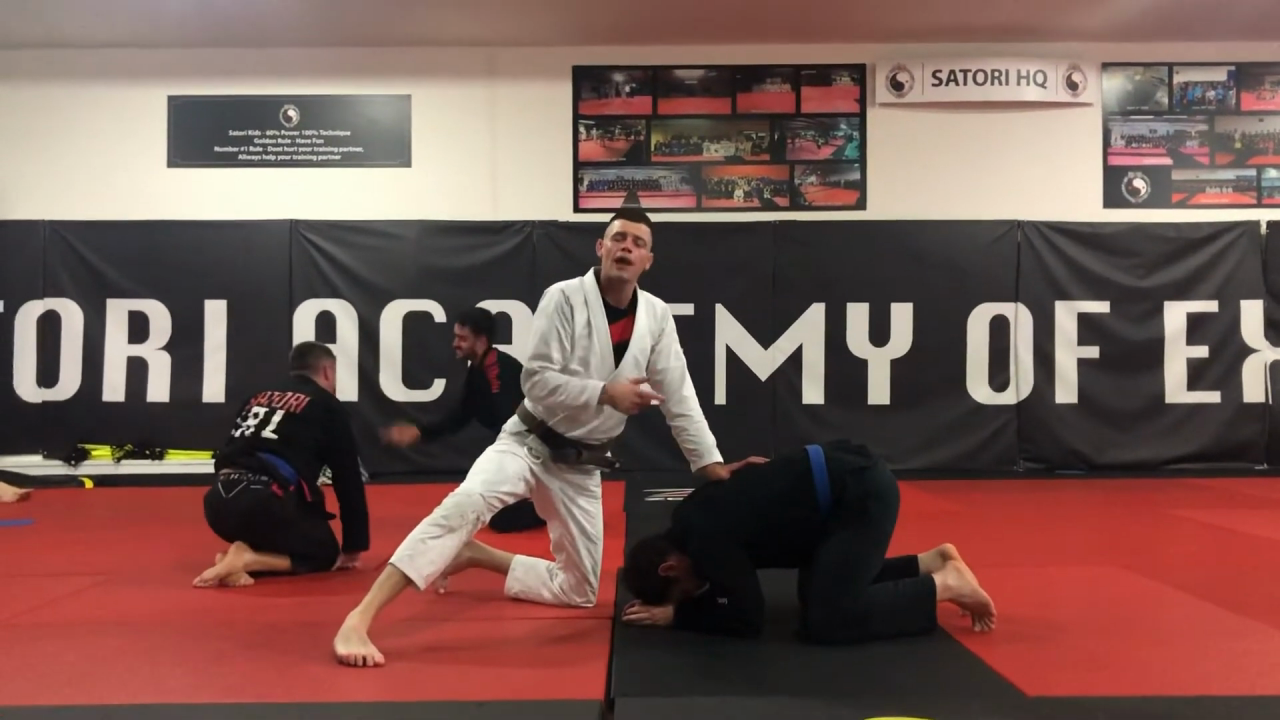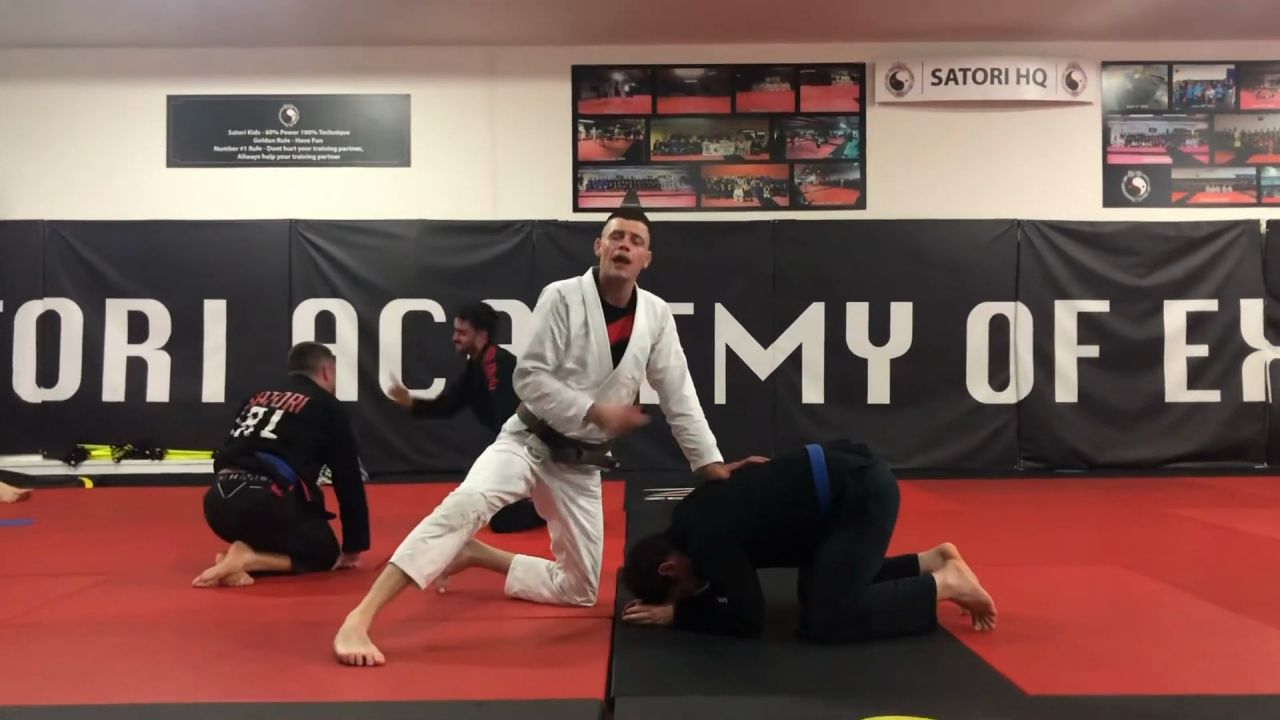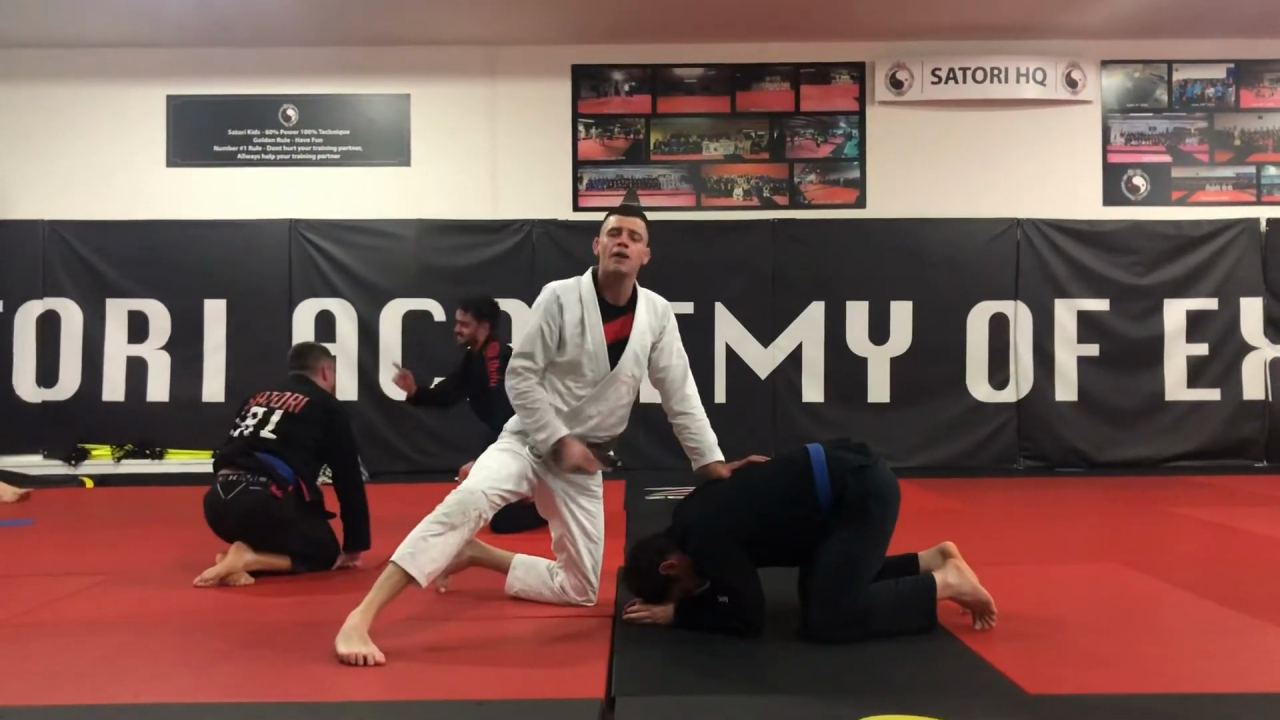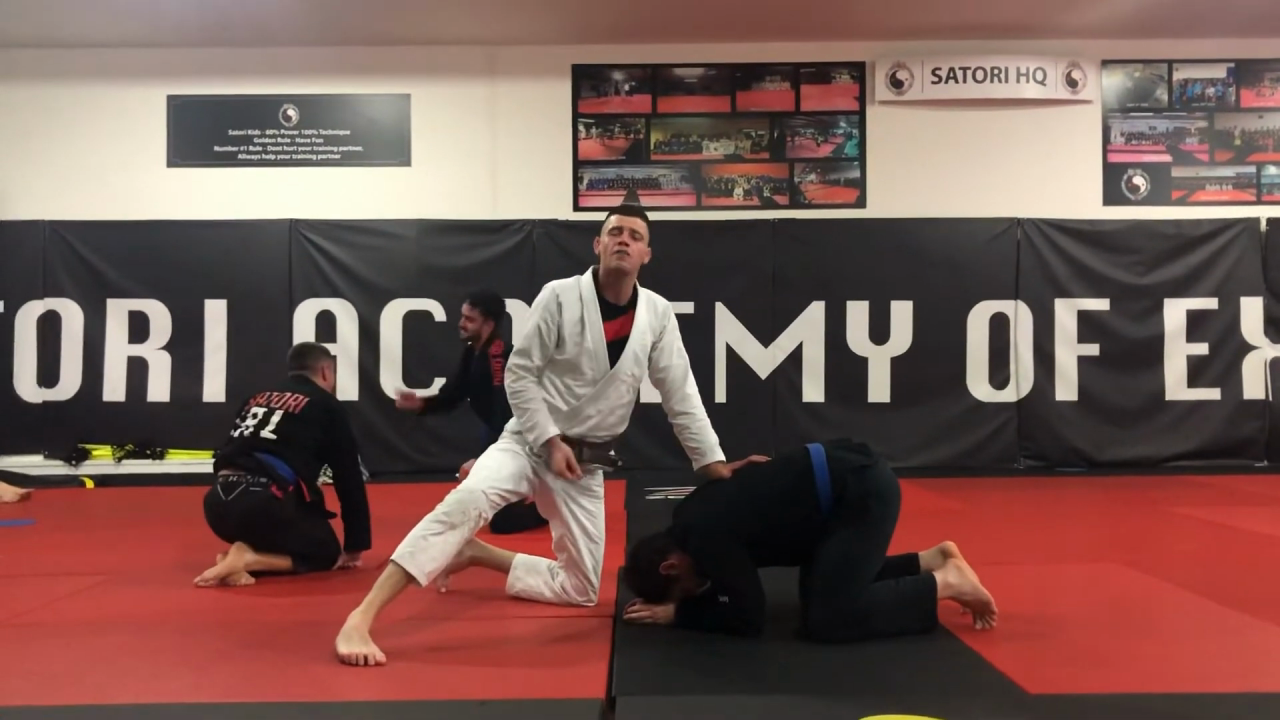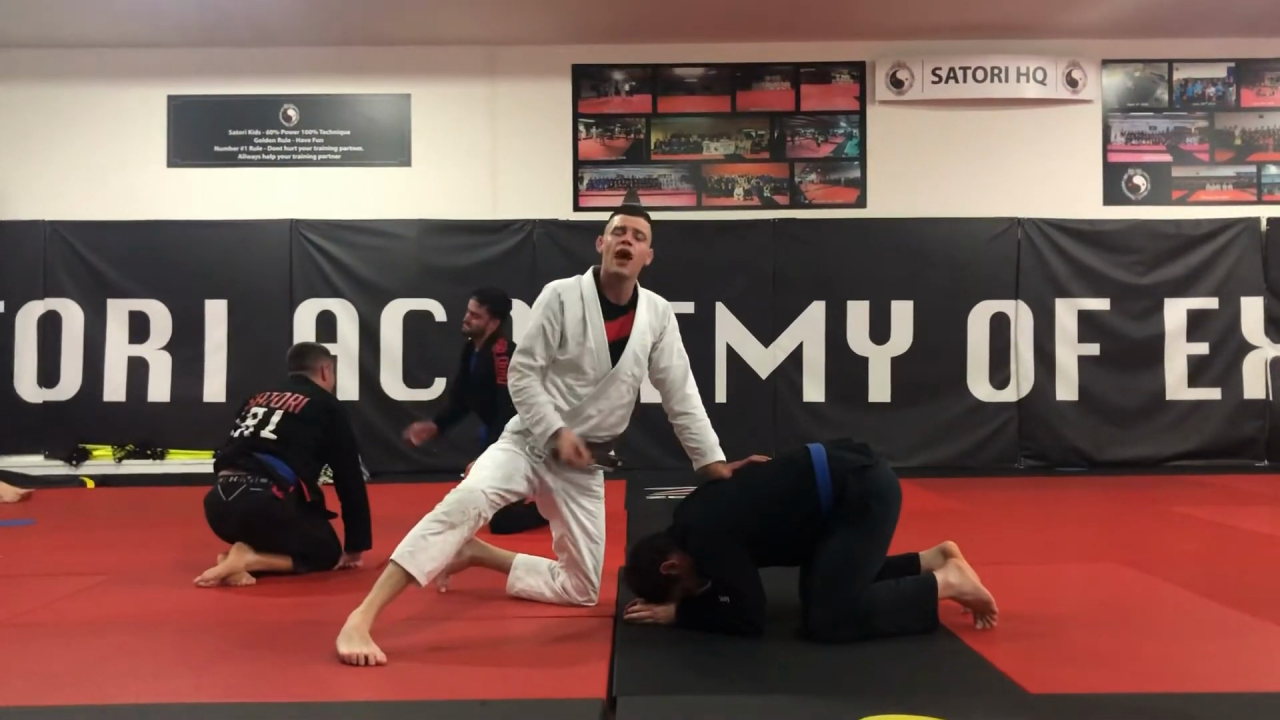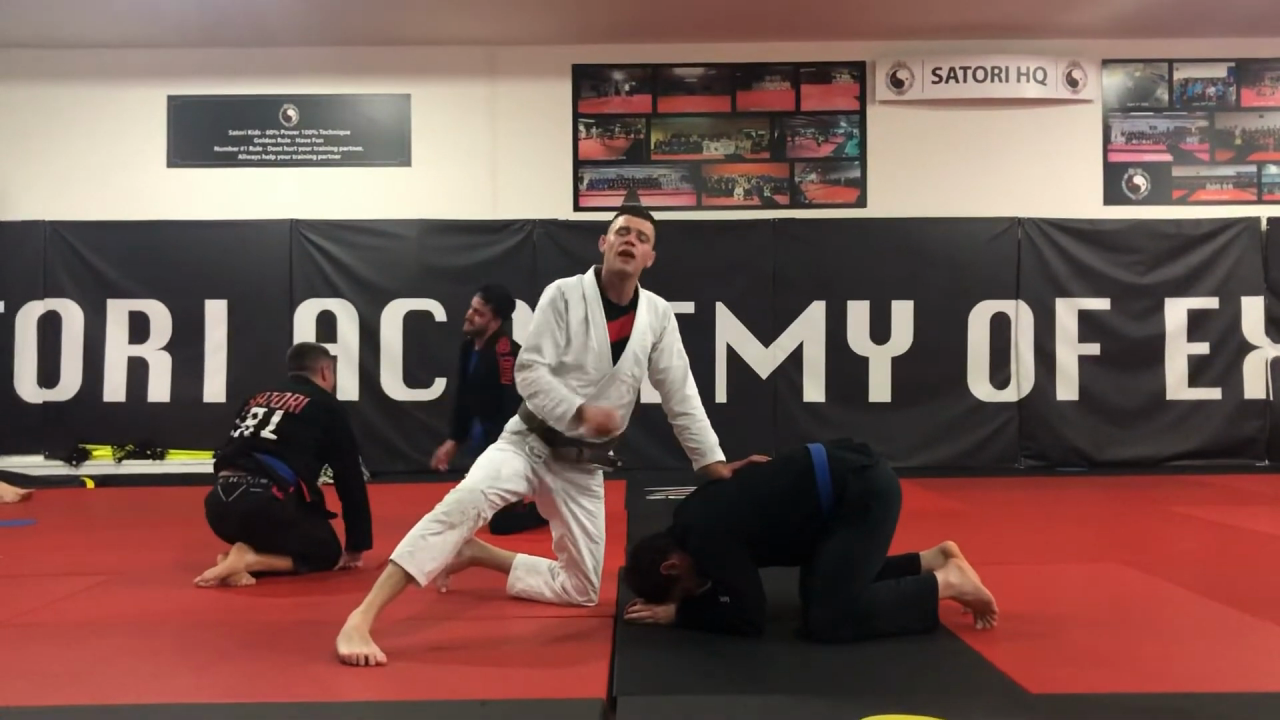
dt=0.1s
person 1, frame 1
left shoulder: (657, 315)
right shoulder: (564, 297)
left elbow: (679, 397)
right elbow: (537, 382)
left wrist: (713, 464)
right wrist: (606, 393)
left hip: (581, 463)
right hip: (531, 441)
left knee: (580, 591)
right knee: (465, 504)
left ankle: (471, 555)
right ankle: (359, 619)
person 1, frame 2
left shoulder: (656, 314)
right shoulder: (563, 297)
left elbow: (679, 396)
right elbow: (530, 379)
left wrist: (713, 465)
right wrist: (593, 411)
left hip: (582, 463)
right hip: (531, 442)
left knee: (580, 591)
right knee: (467, 504)
left ankle: (472, 555)
right ankle: (359, 620)
person 1, frame 3
left shoulder: (657, 313)
right shoulder: (560, 297)
left elbow: (681, 395)
right elbow: (520, 377)
left wrist: (714, 464)
right wrist: (559, 441)
left hip: (584, 463)
right hip: (531, 442)
left knee: (580, 590)
right knee: (467, 502)
left ankle: (472, 554)
right ankle: (360, 619)
person 1, frame 4
left shoulder: (658, 313)
right shoulder: (560, 296)
left elbow: (681, 395)
right elbow: (519, 375)
left wrist: (715, 463)
right wrist: (550, 441)
left hip: (586, 461)
right hip: (531, 442)
left knee: (581, 590)
right knee: (467, 502)
left ankle: (473, 554)
right ankle: (361, 619)
person 1, frame 5
left shoulder: (658, 313)
right shoulder: (562, 296)
left elbow: (681, 395)
right elbow: (522, 374)
left wrist: (715, 463)
right wrist: (557, 433)
left hip: (585, 461)
right hip: (532, 441)
left knee: (581, 590)
right knee: (467, 501)
left ankle: (473, 554)
right ankle: (362, 619)
person 1, frame 6
left shoulder: (658, 314)
right shoulder: (565, 295)
left elbow: (681, 396)
right elbow: (529, 373)
left wrist: (716, 464)
right wrist: (580, 410)
left hip: (583, 464)
right hip: (532, 440)
left knee: (581, 590)
right knee: (466, 501)
left ankle: (474, 553)
right ankle: (361, 619)
person 2, frame 1
left shoulder: (704, 538)
right shoulder: (692, 521)
left elbow: (748, 618)
right elbow: (732, 590)
left wrist: (674, 613)
right wrist: (669, 601)
left hip: (862, 492)
right hip: (849, 480)
left knee: (825, 621)
right knee: (819, 591)
left ankle: (944, 585)
right ankle: (933, 562)
person 2, frame 2
left shoulder: (704, 537)
right shoulder: (690, 520)
left elbow: (747, 618)
right elbow: (732, 588)
left wrist: (673, 612)
right wrist: (669, 600)
left hip: (862, 492)
right hip: (848, 479)
left knee: (825, 619)
right knee: (817, 590)
left ankle: (944, 584)
right ankle: (933, 560)
person 2, frame 3
left shoulder: (705, 537)
right shoulder: (691, 520)
left elbow: (748, 617)
right elbow: (733, 588)
left wrist: (674, 611)
right wrist: (669, 599)
left hip: (862, 491)
right hip: (849, 478)
left knee: (825, 619)
right knee: (819, 589)
left ankle: (944, 583)
right ankle: (934, 559)
person 2, frame 4
left shoulder: (705, 536)
right shoulder: (691, 519)
left elbow: (749, 617)
right elbow: (731, 586)
left wrist: (674, 610)
right wrist: (670, 599)
left hip: (863, 491)
right hip: (849, 478)
left knee: (825, 619)
right knee: (819, 589)
left ankle: (944, 582)
right ankle: (933, 559)
person 2, frame 5
left shoulder: (706, 536)
right shoulder: (692, 520)
left elbow: (750, 618)
right elbow: (731, 588)
left wrist: (676, 611)
right wrist: (673, 600)
left hip: (864, 491)
right hip: (850, 477)
left knee: (826, 620)
right knee: (819, 589)
left ankle: (945, 582)
right ankle: (935, 559)
person 2, frame 6
left shoulder: (705, 536)
right shoulder: (692, 519)
left elbow: (750, 618)
right elbow: (734, 587)
left wrist: (676, 610)
right wrist: (679, 599)
left hip: (865, 490)
right hip: (849, 477)
left knee: (826, 619)
right knee: (820, 589)
left ankle: (946, 582)
right ankle: (934, 559)
person 3, frame 1
left shoulder: (258, 398)
right shoulder: (328, 407)
right elbow: (348, 479)
right wrist: (353, 546)
left hip: (220, 502)
right hip: (263, 502)
left knee: (292, 540)
right knee: (325, 554)
left ankle: (239, 556)
right ankle: (246, 560)
person 3, frame 2
left shoulder: (257, 398)
right shoulder: (328, 407)
right elbow: (348, 478)
right wrist: (353, 546)
left hip: (220, 501)
right hip: (264, 502)
right knee: (326, 554)
left ankle: (242, 554)
right ankle: (246, 560)
person 3, frame 3
left shoulder: (257, 399)
right shoulder: (327, 407)
right elbow: (348, 478)
right wrist: (354, 546)
left hip: (219, 502)
right hip: (263, 502)
right knee: (325, 553)
left ankle: (242, 553)
right ankle: (246, 559)
person 3, frame 4
left shoulder: (257, 399)
right shoulder: (327, 407)
right elbow: (349, 478)
right wrist: (354, 546)
left hip: (220, 502)
right hip: (264, 503)
left knee: (300, 540)
right knee: (326, 553)
left ankle: (241, 556)
right ankle: (247, 559)
person 3, frame 5
left shoulder: (257, 399)
right shoulder: (327, 407)
right elbow: (350, 478)
right wrist: (355, 546)
left hip: (221, 503)
right hip: (265, 502)
right knee: (327, 553)
left ankle: (242, 555)
right ankle: (248, 559)
person 3, frame 6
left shoulder: (257, 400)
right shoulder: (328, 407)
right elbow: (350, 478)
right wrist: (356, 547)
left hip: (221, 503)
right hip: (265, 502)
right knee: (327, 553)
left ankle: (243, 555)
right ankle: (247, 560)
person 4, frame 1
left shoulder: (496, 367)
right shoulder: (477, 370)
left elbow: (507, 420)
right elbow: (460, 416)
right wrist: (419, 432)
left knee: (502, 519)
person 4, frame 2
left shoulder: (496, 363)
right shoulder: (476, 364)
left elbow: (504, 416)
right elbow: (450, 405)
right wrist: (412, 403)
left knee: (502, 519)
person 4, frame 3
left shoulder: (497, 358)
right shoulder: (473, 358)
left elbow: (504, 415)
right elbow: (446, 394)
right wrist: (414, 391)
left knee: (502, 520)
person 4, frame 4
left shoulder: (500, 356)
right shoulder: (473, 352)
left elbow: (506, 412)
right elbow: (453, 394)
right wrist: (421, 404)
left knee: (502, 520)
person 4, frame 5
left shoulder: (503, 354)
right shoulder: (471, 350)
left elbow: (510, 412)
right elbow: (460, 399)
right wrist: (435, 425)
right hip: (498, 436)
left knee: (501, 520)
person 4, frame 6
left shoulder: (507, 353)
right shoulder: (469, 346)
left elbow: (513, 411)
right elbow: (464, 399)
right wrist: (453, 440)
right hip: (486, 436)
left knee: (500, 521)
